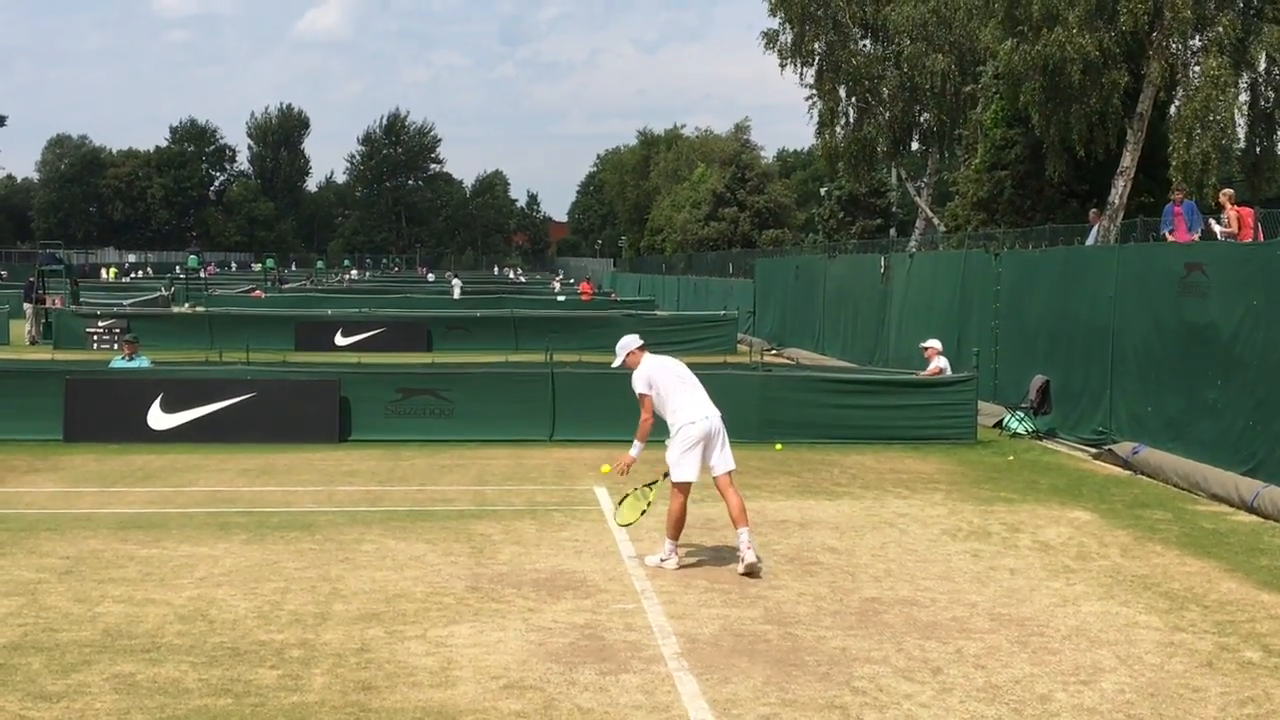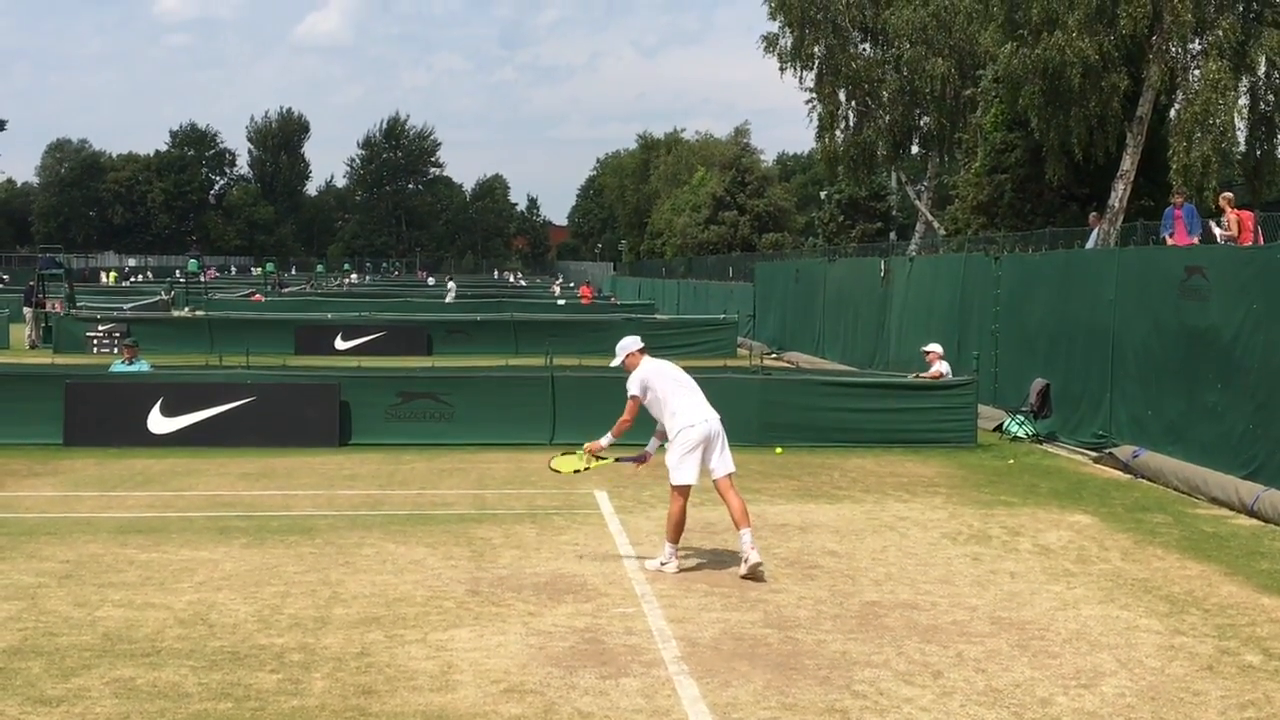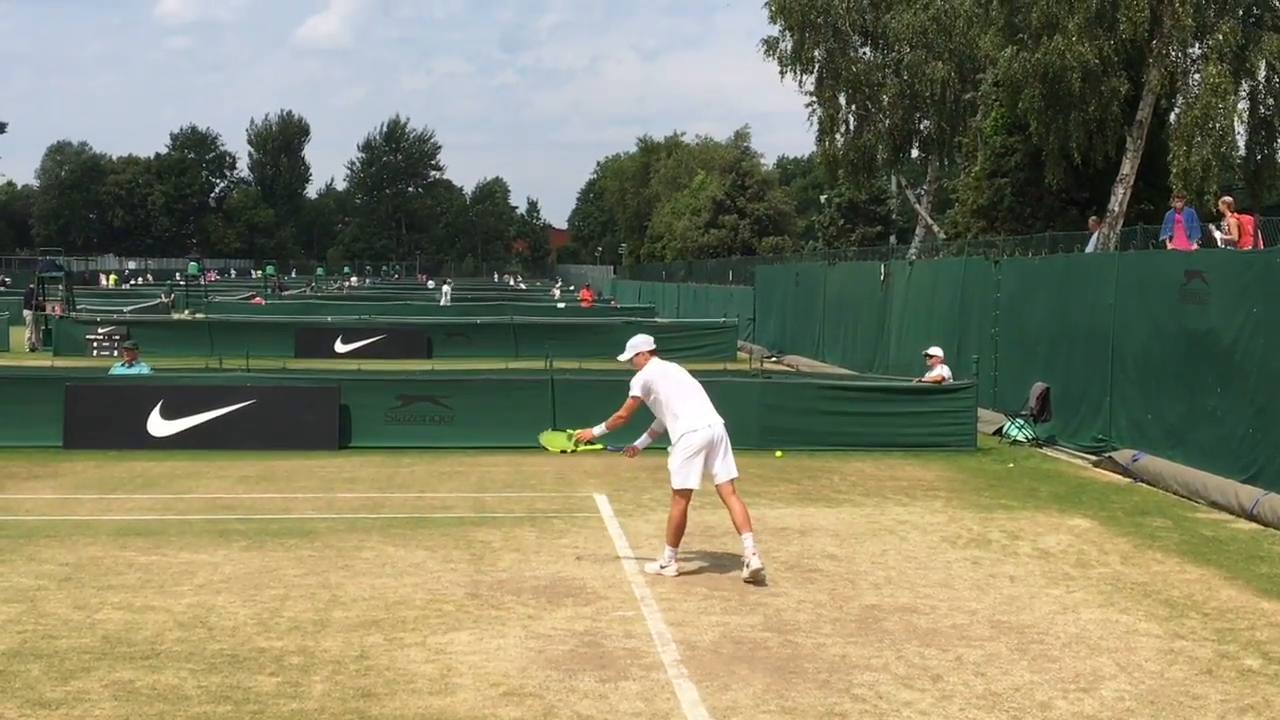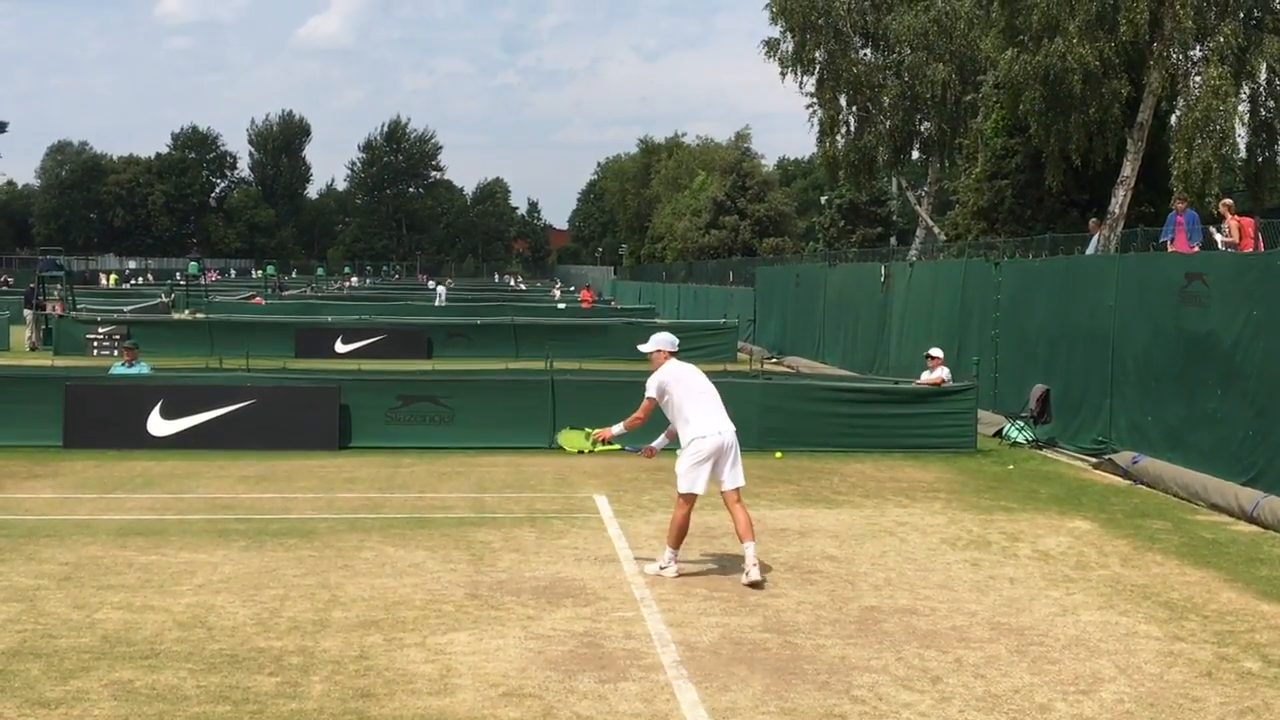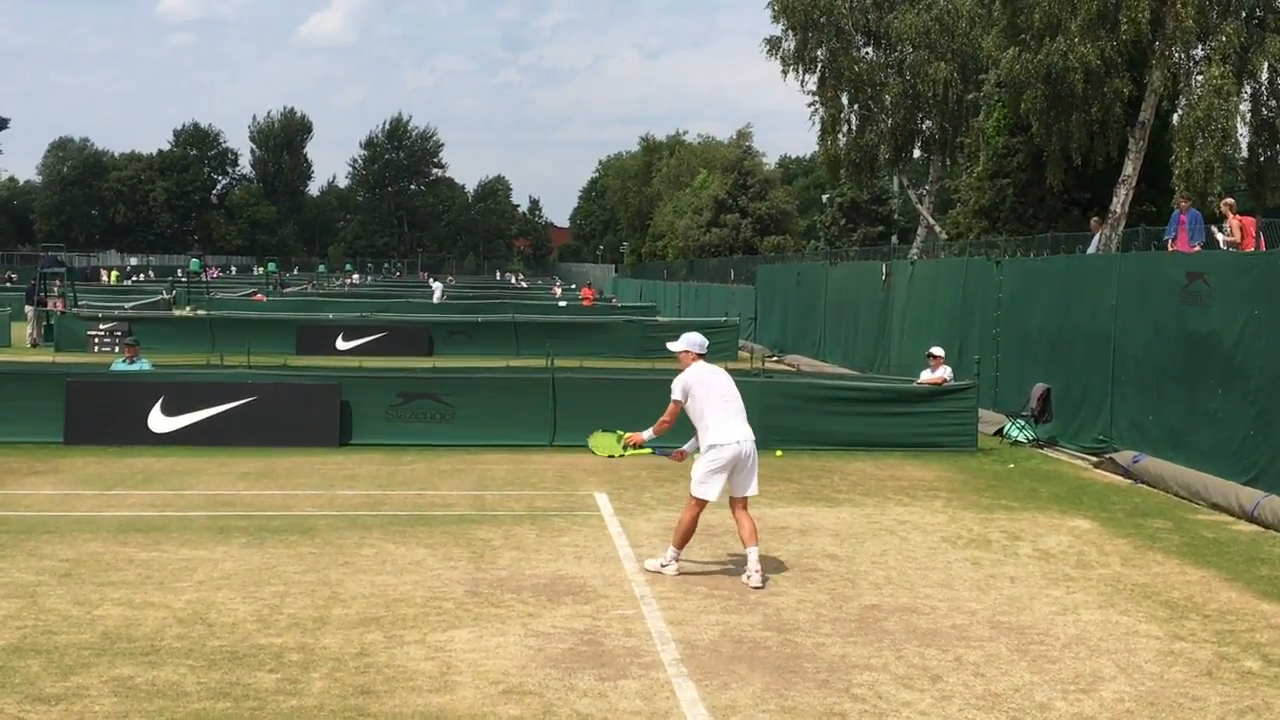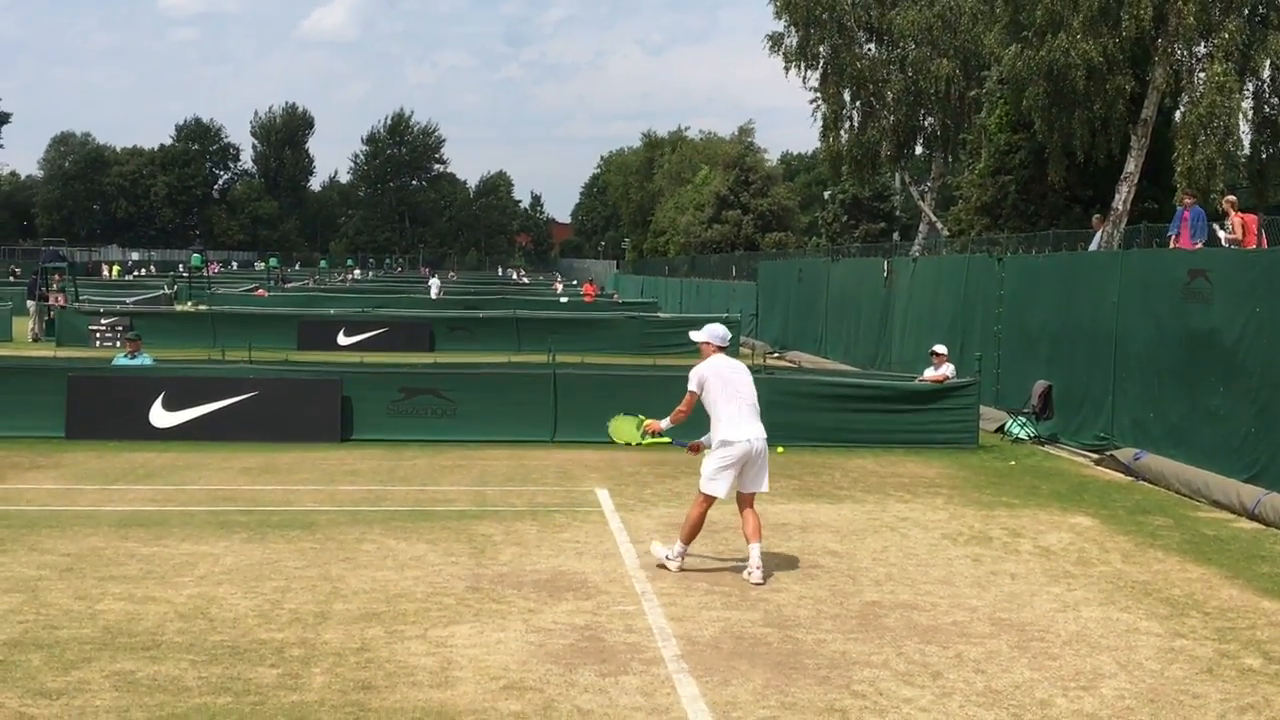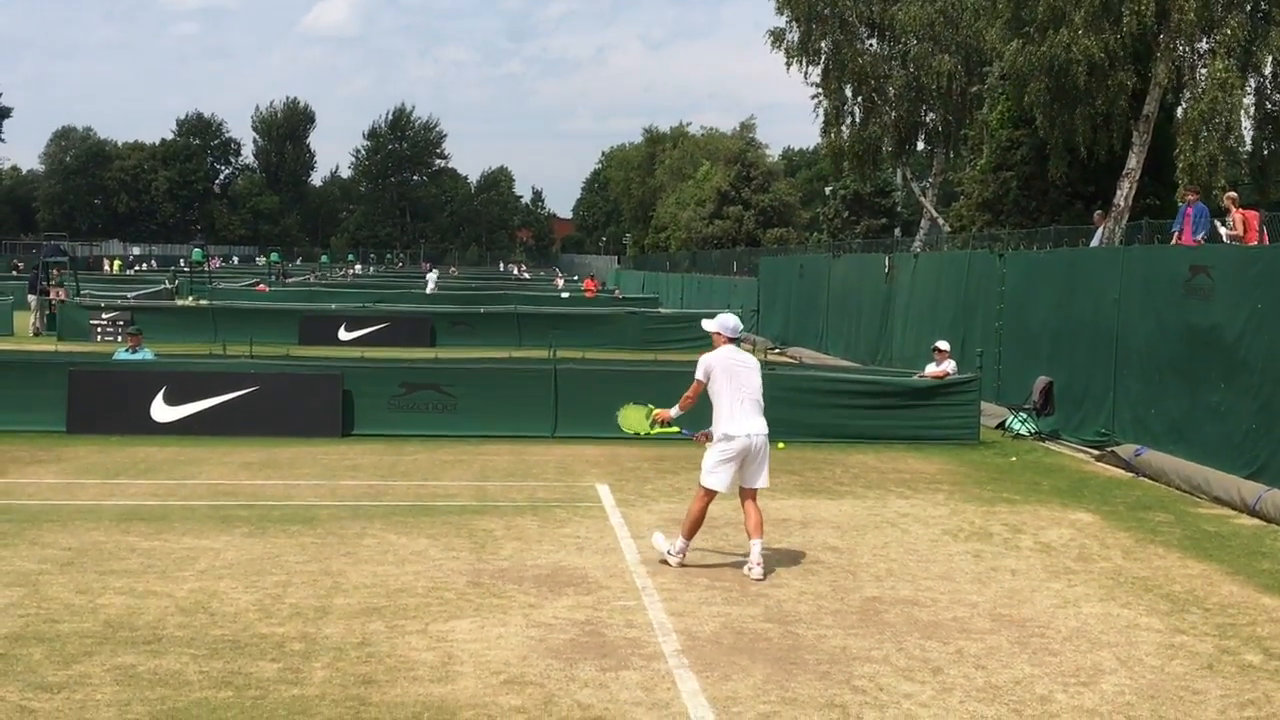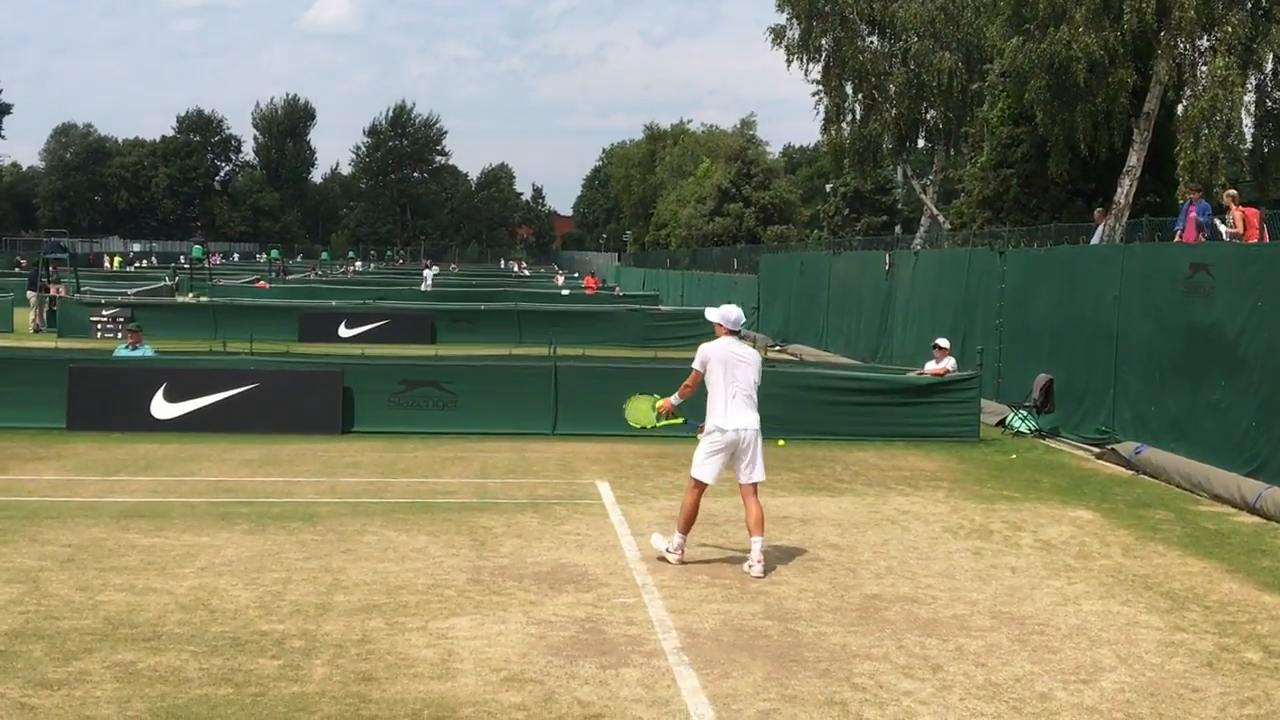
dt=0.2s
person 1, frame 1
left shoulder: (641, 373)
right shoulder: (670, 361)
left elbow: (647, 418)
left wrist: (633, 453)
left hip: (689, 426)
right hip: (713, 420)
left knee: (679, 493)
right knee: (727, 486)
left ankle: (669, 554)
right ankle: (746, 548)
person 1, frame 2
left shoulder: (638, 375)
right shoulder: (665, 366)
left elbow: (627, 419)
left wrist: (603, 442)
right wrist: (650, 450)
left hip: (689, 430)
right hip: (712, 422)
left knee: (678, 496)
right knee: (728, 489)
left ankle: (669, 558)
right ankle: (749, 549)
person 1, frame 3
left shoulder: (644, 376)
right shoulder: (673, 369)
left elbow: (623, 415)
left wrist: (594, 432)
right wrist: (638, 444)
left hip: (691, 434)
right hip: (716, 428)
left knee: (680, 500)
right knee: (729, 494)
left ankle: (669, 561)
right ankle: (751, 555)
person 1, frame 4
left shoulder: (659, 376)
right shoulder: (691, 370)
left elbow: (640, 417)
left wrist: (613, 431)
right wrist: (657, 445)
left hip: (701, 440)
right hip: (726, 434)
left knee: (684, 503)
right knee: (734, 502)
left ankle: (669, 563)
right ankle: (752, 565)
person 1, frame 5
left shoulder: (684, 379)
right shoulder: (720, 374)
left elbow: (667, 421)
left wrist: (644, 436)
right wrist: (688, 448)
left hip: (720, 447)
right hip: (746, 442)
left knee: (694, 505)
right knee: (740, 509)
left ankle: (669, 561)
right ankle: (754, 569)
person 1, frame 6
left shoulder: (701, 370)
right shoulder: (741, 368)
left elbow: (684, 411)
left wrist: (662, 425)
right wrist: (706, 441)
left hip: (731, 444)
right hip: (757, 440)
left knee: (703, 501)
right knee: (747, 505)
left ankle: (675, 555)
right ankle: (755, 565)
person 1, frame 7
left shoulder: (710, 359)
right shoulder: (752, 362)
left elbow: (691, 398)
left wrist: (671, 413)
right wrist: (714, 431)
left hip: (731, 438)
right hip: (758, 435)
left knee: (704, 496)
right knee: (749, 499)
left ankle: (677, 551)
right ankle: (756, 560)
person 1, frame 8
left shoulder: (708, 349)
right shoulder: (754, 355)
left elbow: (690, 386)
left wrist: (672, 401)
left hip: (721, 431)
right hip: (750, 429)
left knee: (695, 488)
right knee: (750, 495)
left ankle: (675, 548)
right ankle: (756, 558)
